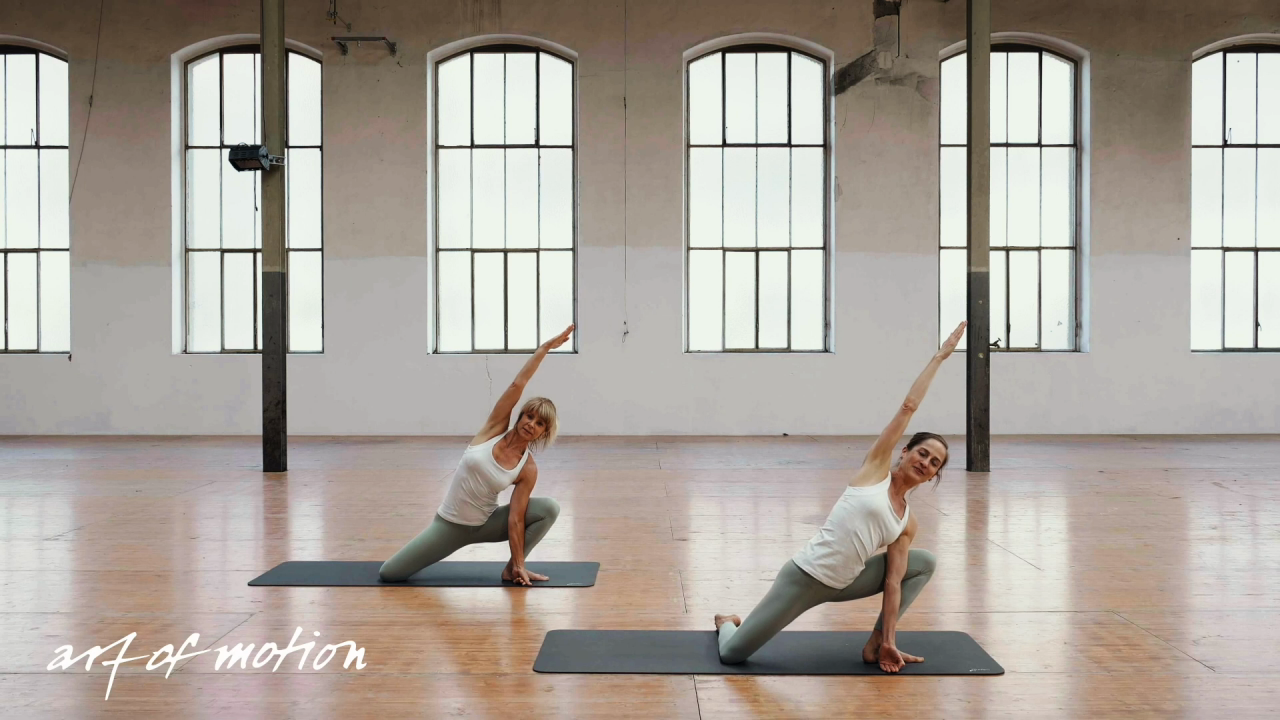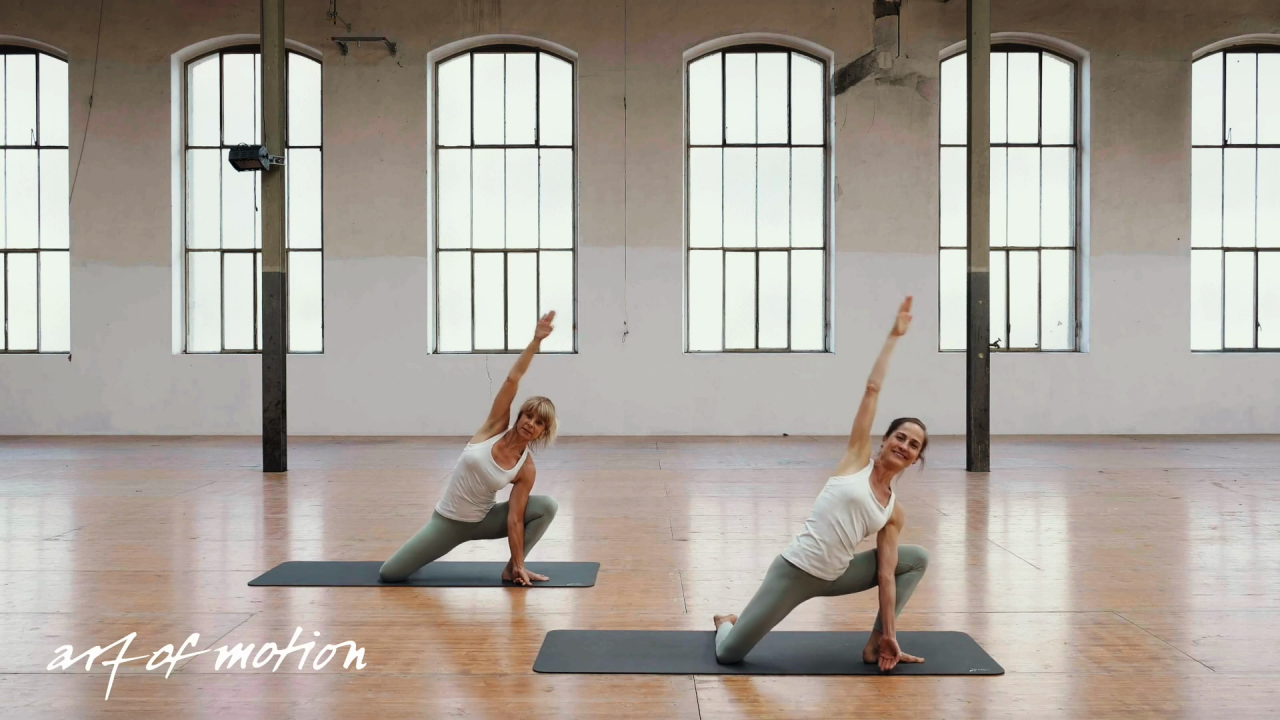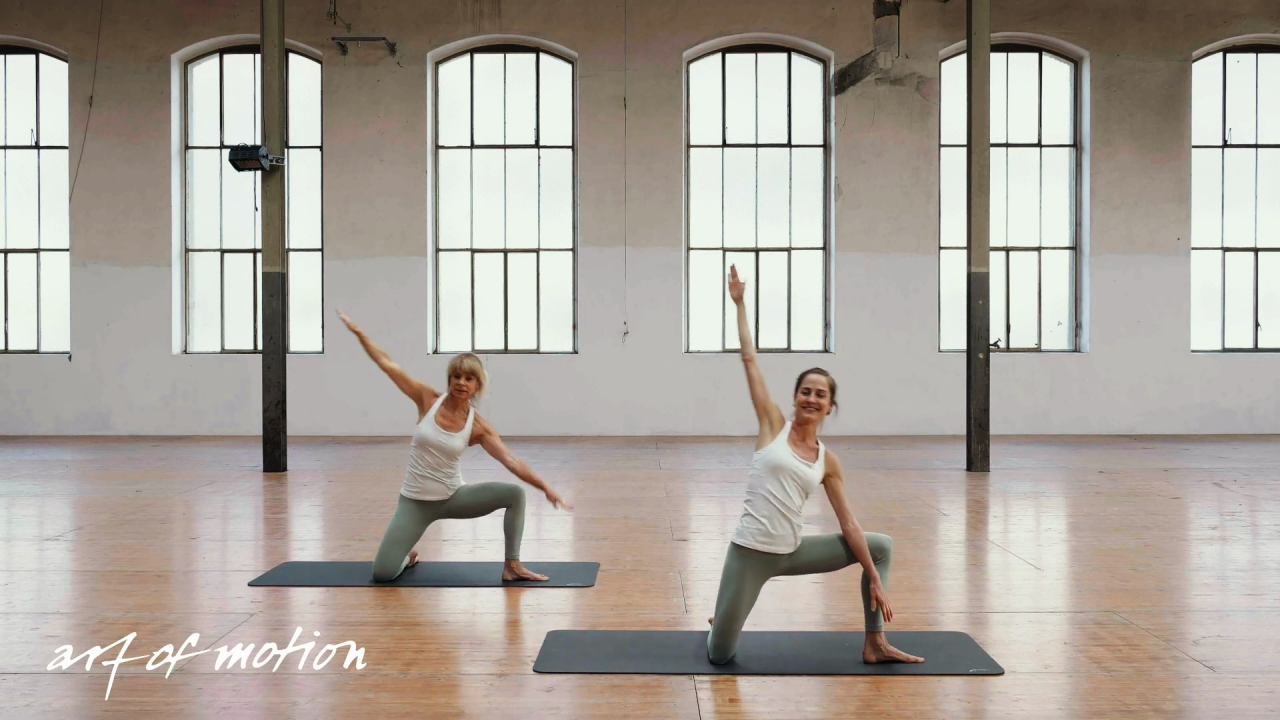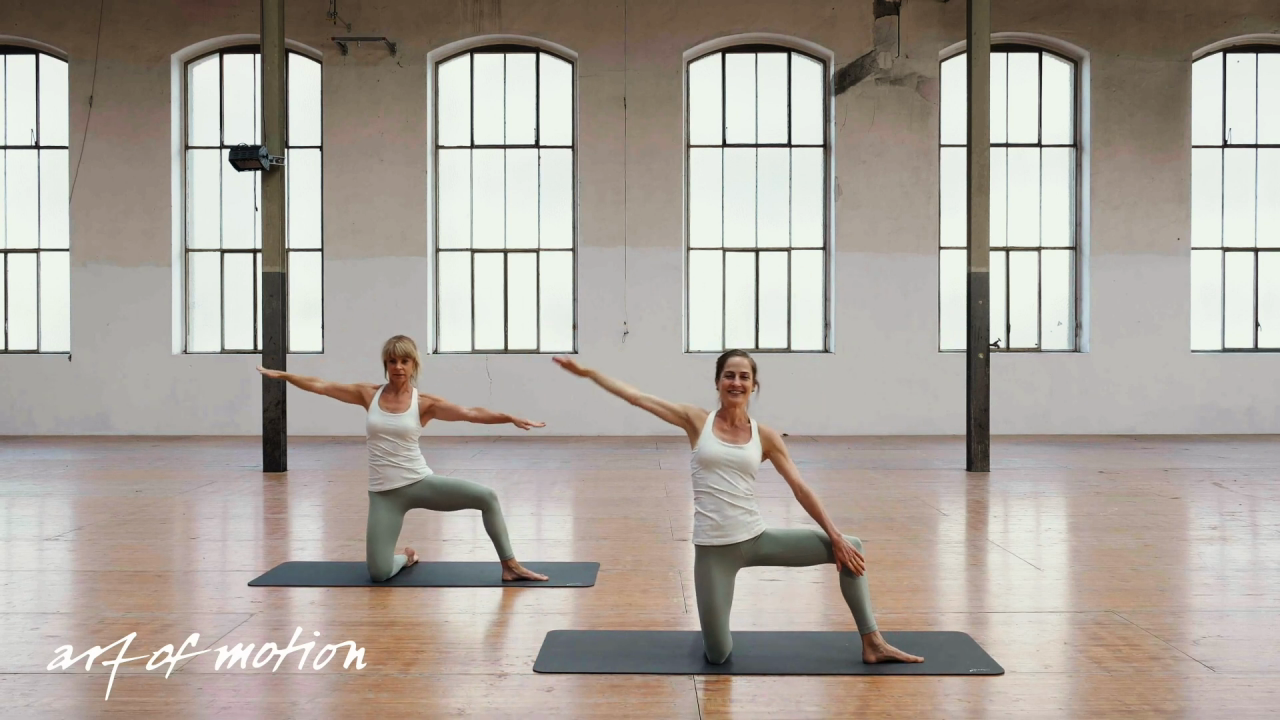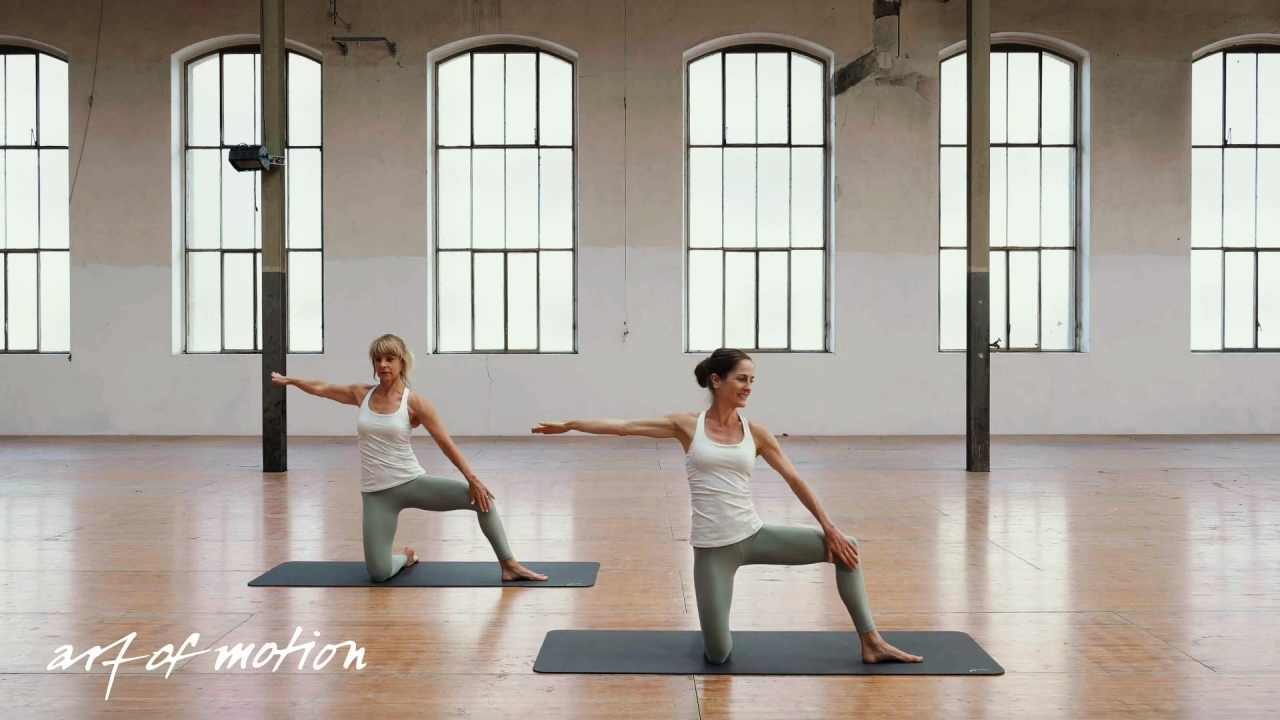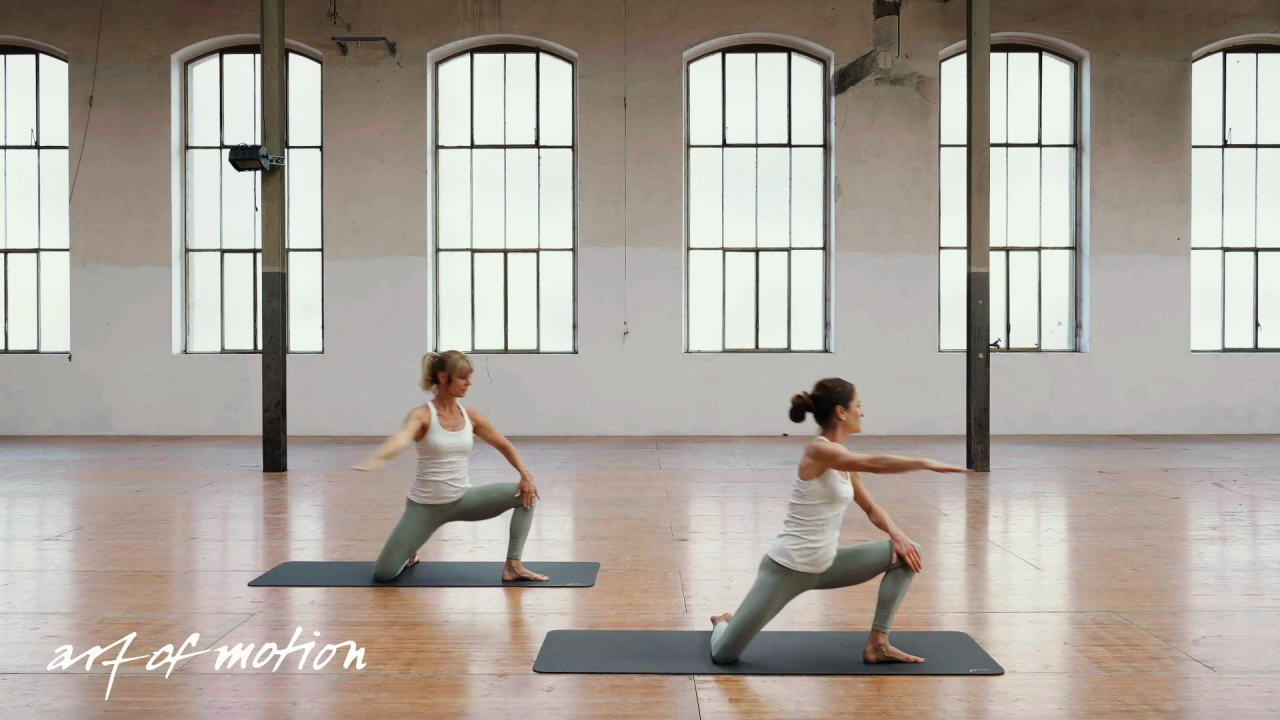
dt=0.7s
person 1, frame 1
left shoulder: (907, 523)
right shoulder: (876, 469)
left elbow: (893, 581)
right elbow: (909, 406)
left wrist: (889, 639)
right wrist: (940, 357)
left hip: (840, 585)
right hip: (803, 576)
left knee: (924, 563)
right knee: (732, 655)
left ankle: (875, 644)
right ankle: (728, 623)
person 1, frame 2
left shoulder: (895, 512)
right shoulder: (858, 459)
left elbow: (886, 573)
right elbow: (872, 389)
left wrist: (889, 632)
right wrist: (894, 336)
left hip: (832, 578)
right hip: (794, 571)
left knee: (917, 559)
right knee: (729, 655)
left ankle: (876, 644)
right ankle: (726, 623)
person 1, frame 3
left shoulder: (828, 462)
right shoulder: (775, 425)
left elbow: (848, 524)
right elbow: (749, 360)
left wrist: (875, 579)
right wrist: (739, 305)
left hip: (792, 552)
right hip: (749, 553)
left knee: (880, 546)
right knee: (720, 655)
left ankle: (874, 644)
right ankle: (720, 624)
person 1, frame 4
left shoulder: (765, 436)
right shoulder: (698, 420)
left elbow: (800, 488)
right elbow: (635, 396)
left wrist: (835, 536)
right wrist: (586, 371)
left hip: (756, 539)
right hip: (713, 548)
left knee: (848, 549)
right knee: (718, 655)
left ankle: (872, 644)
right ankle: (716, 629)
person 1, frame 5
left shoulder: (755, 432)
right shoulder: (688, 425)
left elbow: (795, 480)
right elbow: (623, 426)
left wrist: (830, 528)
right wrist: (570, 423)
left hip: (755, 536)
right hip: (714, 548)
left knee: (845, 548)
right knee: (717, 655)
left ankle: (871, 643)
right ankle: (715, 626)
person 1, frame 6
left shoulder: (845, 462)
right shoulder: (819, 451)
left elbow: (870, 508)
right elbow: (873, 463)
left wrist: (897, 535)
right wrist: (924, 462)
left hip: (826, 566)
right hip: (787, 568)
left knee: (904, 554)
right knee: (723, 655)
left ankle: (877, 644)
right ankle: (725, 624)
person 2, frame 1
left shoulder: (528, 469)
right shoulder: (495, 429)
left elbow: (516, 518)
right elbow: (517, 385)
left wrist: (519, 563)
right wrist: (544, 348)
left hip: (486, 525)
right hip: (450, 524)
left knee: (549, 508)
right knee: (389, 575)
left ankle: (512, 568)
right ankle: (422, 552)
person 2, frame 2
left shoulder: (526, 469)
right shoulder: (495, 428)
left elbow: (514, 519)
right elbow: (512, 380)
left wrist: (519, 563)
right wrist: (536, 340)
left hip: (483, 521)
right hip: (448, 522)
left knee: (547, 506)
right knee: (388, 575)
left ankle: (512, 569)
right ankle: (419, 554)
person 2, frame 3
left shoulder: (478, 427)
right shoulder: (429, 399)
left elbow: (512, 460)
right elbow: (386, 364)
left wrist: (546, 489)
right wrist: (357, 332)
left hip: (453, 498)
right hip: (414, 502)
left knee: (515, 494)
right knee: (383, 573)
left ankle: (512, 568)
right ankle: (408, 557)
person 2, frame 4
left shoulder: (424, 403)
right shoulder: (369, 394)
left elbow: (470, 413)
right elbow: (319, 385)
left wrist: (510, 418)
right wrist: (280, 374)
left hip: (420, 484)
right hip: (384, 493)
left knee: (486, 497)
right knee: (379, 574)
left ankle: (510, 565)
right ankle: (406, 557)
person 2, frame 5
left shoulder: (415, 403)
right shoulder: (362, 394)
left elbow: (445, 443)
right elbow: (321, 388)
left wrist: (473, 480)
right wrist: (289, 380)
left hip: (412, 483)
right hip: (377, 493)
left knee: (481, 499)
right knee: (378, 574)
left ankle: (509, 566)
right ankle: (406, 557)
person 2, frame 6
left shoulder: (471, 416)
right shoulder: (421, 415)
left elbow: (504, 446)
right elbow: (400, 440)
left wrist: (526, 475)
right wrist: (377, 458)
left hip: (462, 499)
right hip: (425, 506)
left knee: (525, 495)
right knee: (383, 574)
left ankle: (512, 566)
right ankle: (407, 557)
